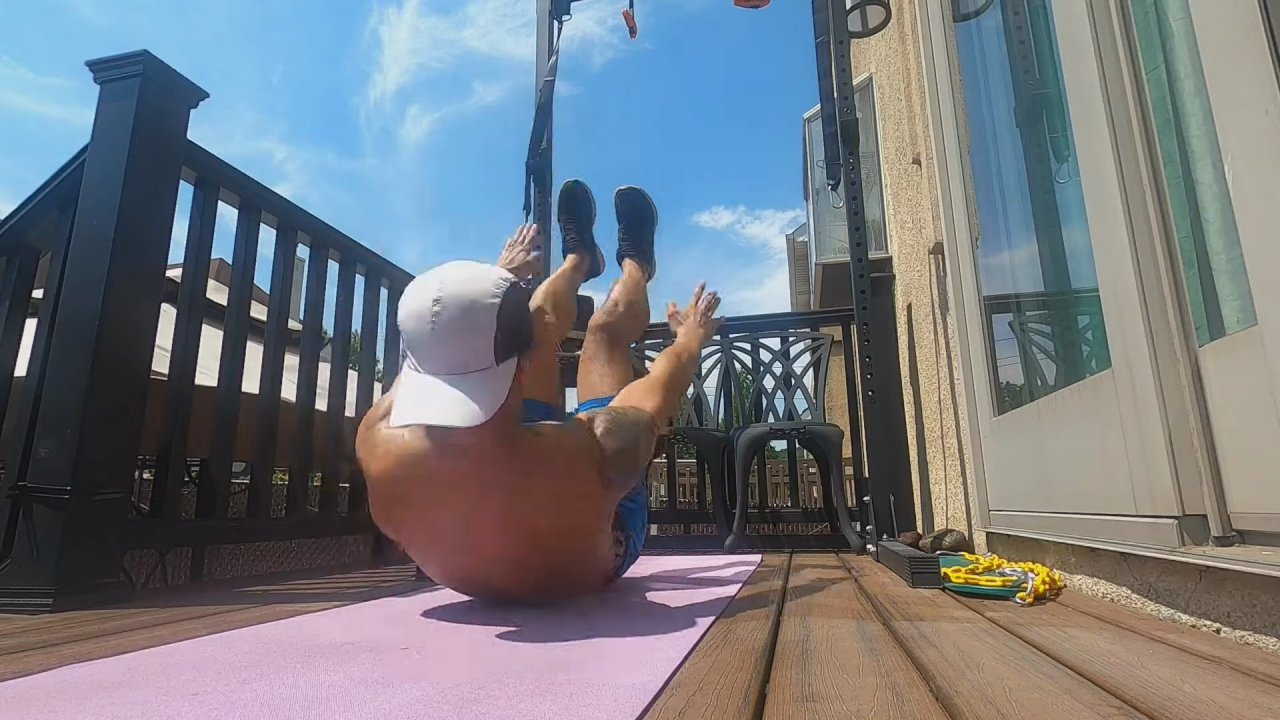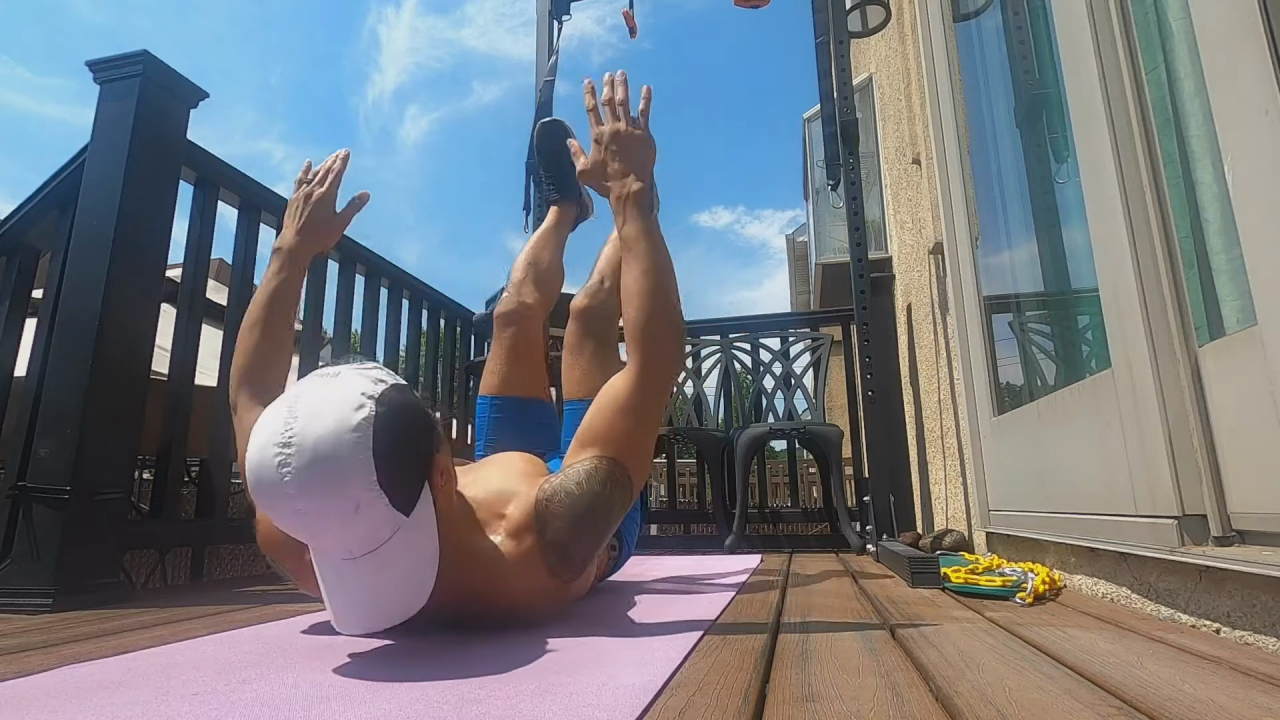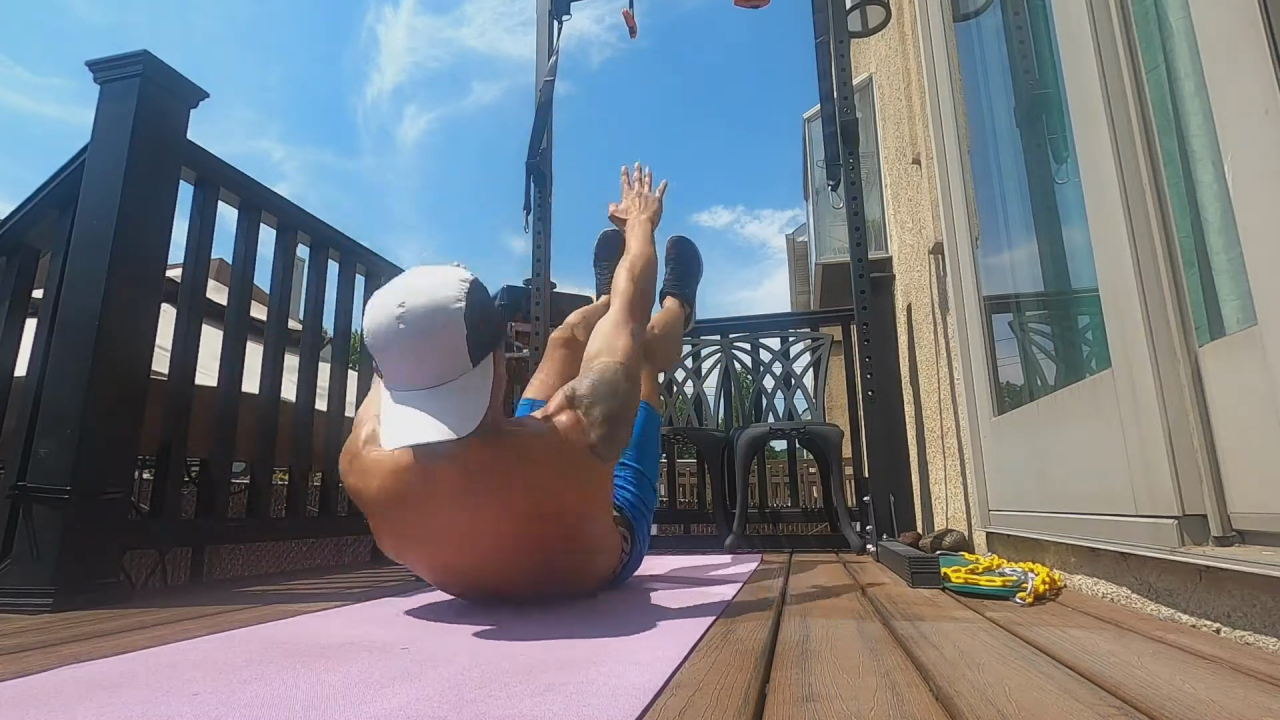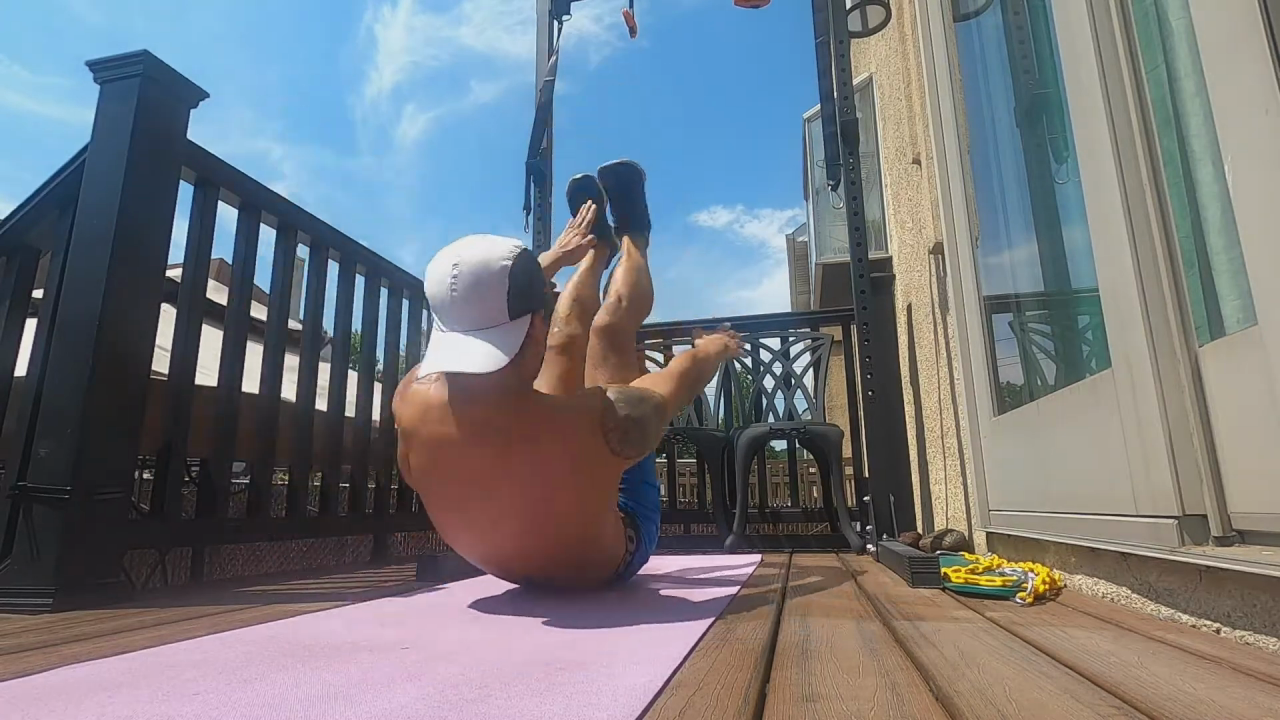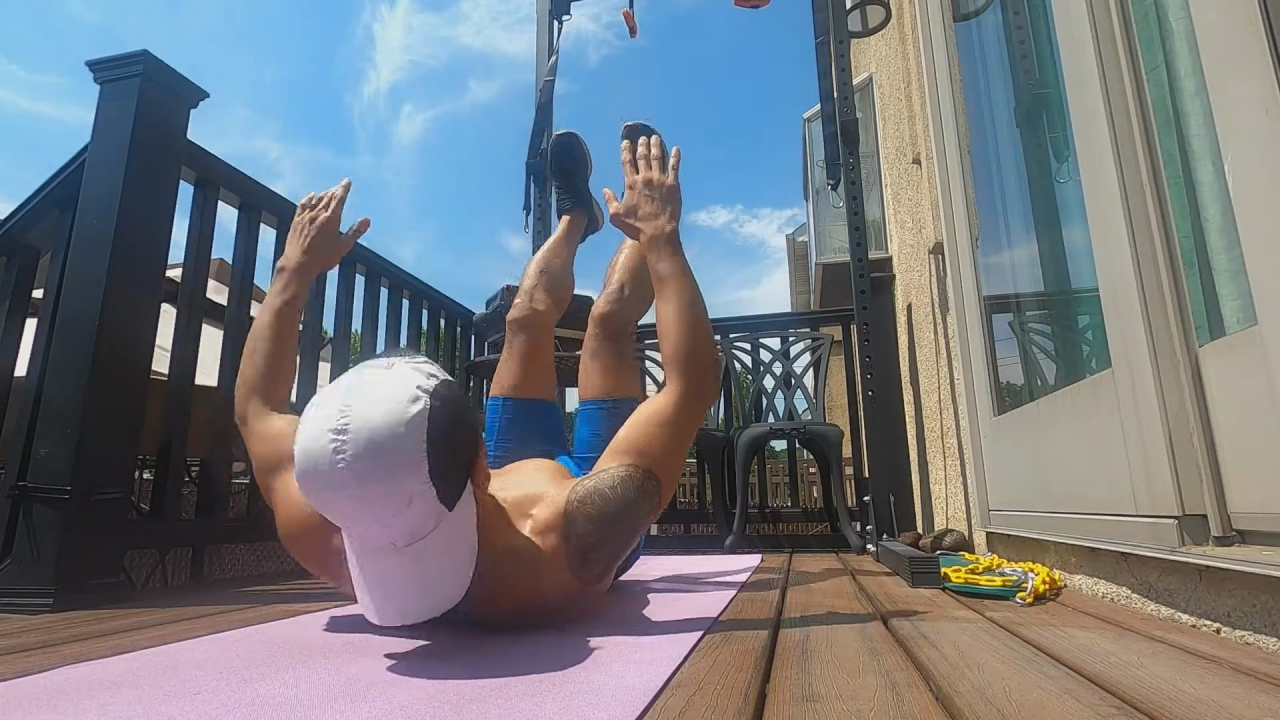
dt=1s
person 1, frame 1
left shoulder: (379, 447)
right shoulder: (586, 453)
left elbow: (437, 331)
right elbow: (665, 386)
left wrist: (495, 276)
right wrist: (689, 336)
right hip: (589, 564)
left knee: (541, 322)
right knee: (608, 331)
left ankle: (579, 258)
right ankle: (635, 263)
person 1, frame 2
left shoulder: (295, 542)
right shoulder: (547, 551)
left elbow: (249, 392)
right elbow: (656, 359)
left wrist: (291, 251)
right wrist: (629, 195)
left knee: (515, 313)
right knee: (590, 313)
left ankle: (563, 210)
right ankle: (636, 197)
person 1, frame 3
left shoulder: (366, 469)
right shoulder: (573, 433)
left elbow: (391, 373)
right elbow: (629, 318)
left wrist: (410, 318)
right wrist: (642, 226)
left hip: (517, 567)
right hip: (601, 562)
left knee: (566, 339)
right knee: (642, 343)
left ankle: (608, 298)
right ankle: (678, 307)
person 1, frame 4
left shoulder: (414, 399)
right shoulder: (596, 420)
left elbow: (473, 309)
right elbow: (681, 377)
left wrist: (550, 261)
right wrist: (717, 347)
right hip: (607, 559)
left knee: (568, 344)
right knee: (610, 328)
left ankle: (598, 249)
right ankle: (630, 239)
person 1, frame 5
left shoulder: (319, 536)
right shoulder: (572, 547)
left elbow: (256, 403)
right elbow: (697, 377)
left wrist: (293, 271)
right wrist: (663, 234)
left knee: (529, 315)
right knee: (610, 317)
left ankle: (575, 219)
right ankle: (644, 231)
